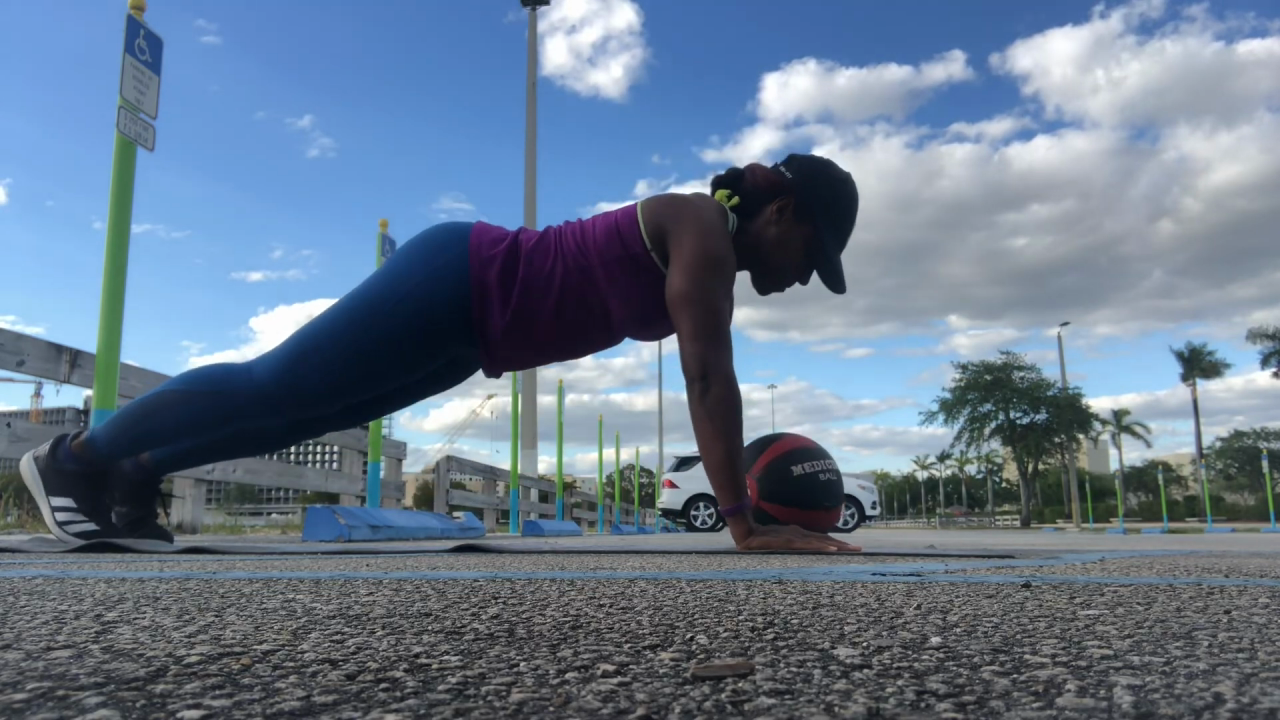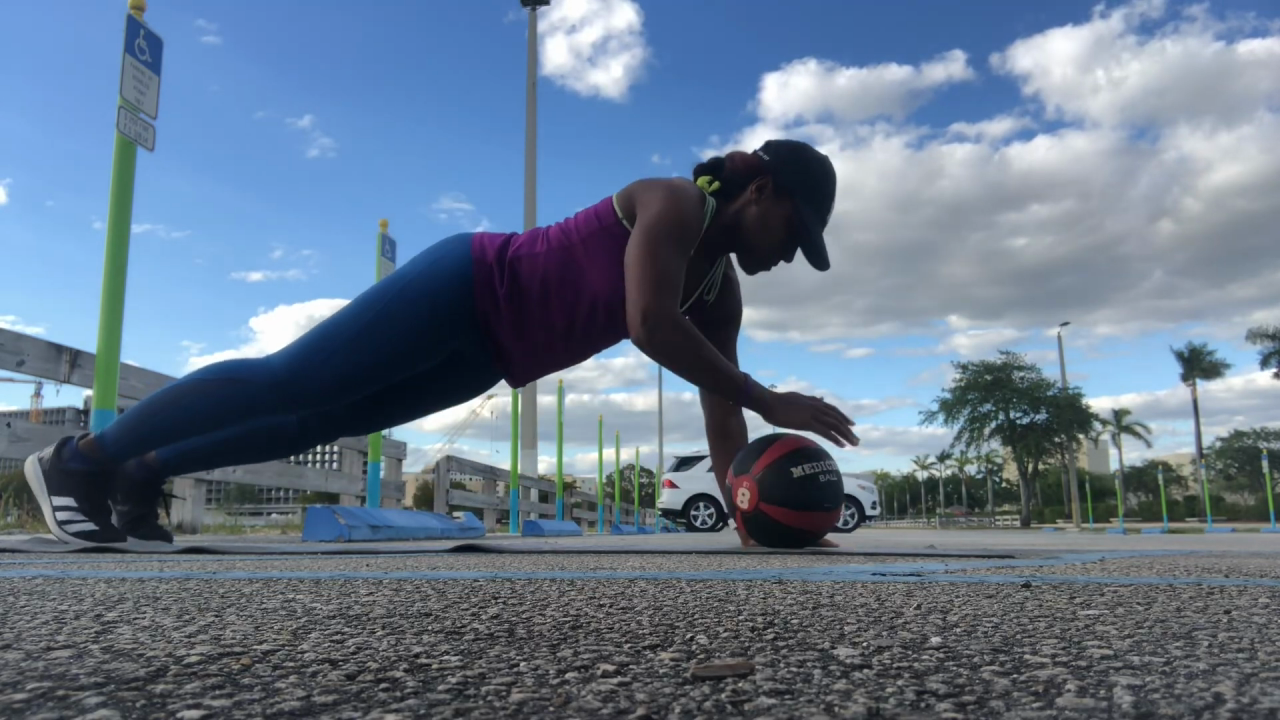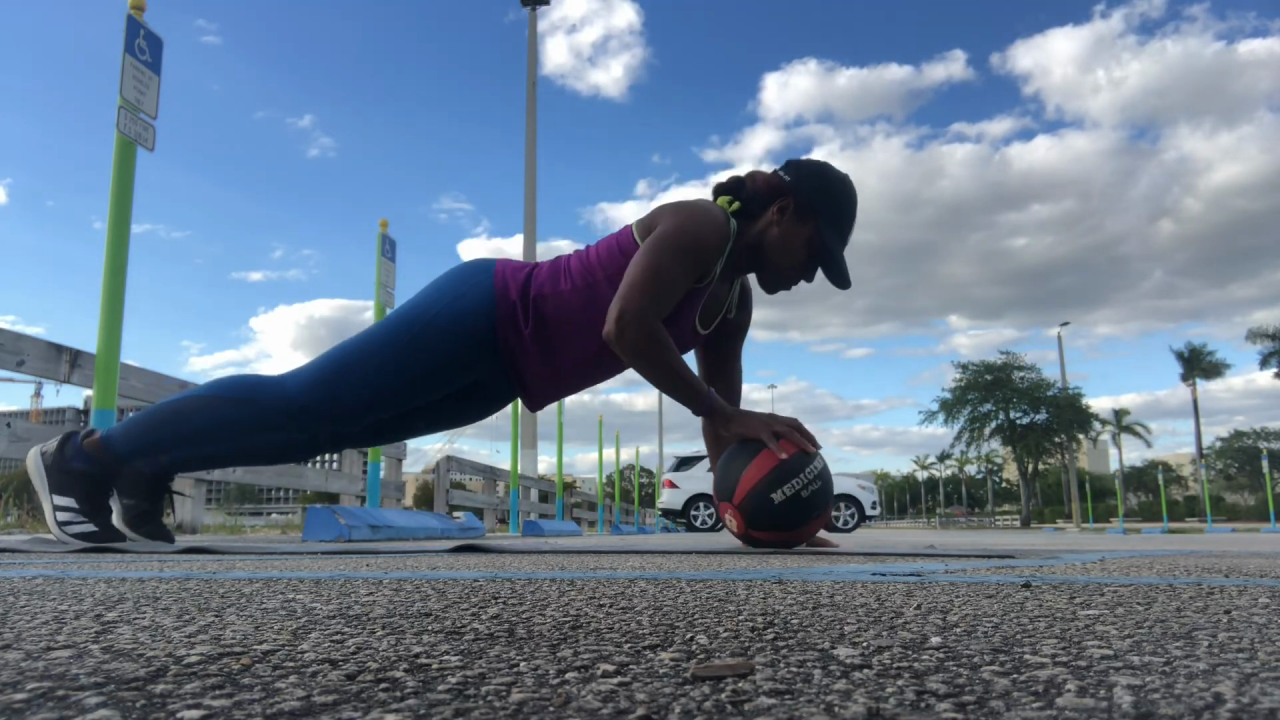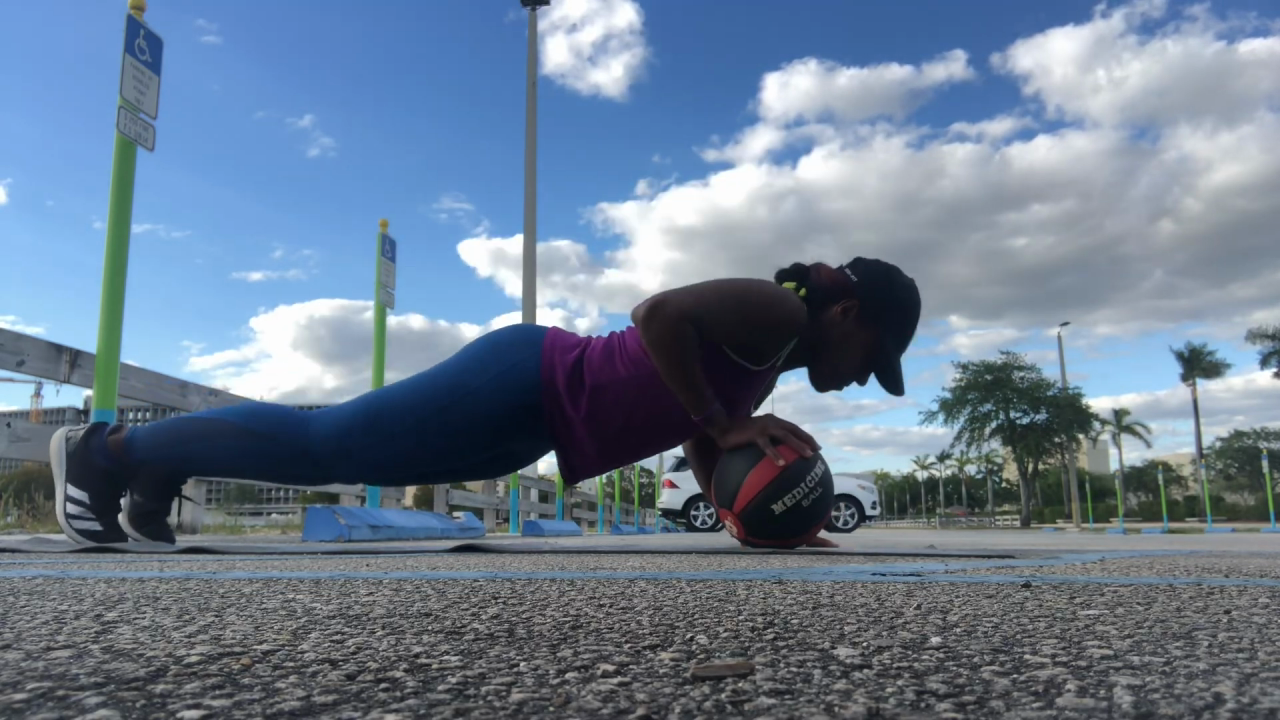
dt=0.4s
person 1, frame 1
left shoulder: (713, 276)
right shoulder: (701, 228)
left elbow: (715, 396)
right elbow: (708, 381)
left wrist: (747, 500)
right wrist: (743, 522)
left hip: (471, 333)
right hip: (452, 280)
left knee: (309, 411)
right knee: (272, 386)
left ankle: (136, 475)
right ankle: (73, 457)
person 1, frame 2
left shoulder: (720, 285)
right shoulder: (674, 202)
left elbow: (718, 403)
right elbow: (651, 326)
right wrist: (769, 399)
left hip: (487, 353)
right hip: (463, 288)
left knee: (320, 418)
right knee: (281, 384)
left ankle: (141, 475)
right ankle: (79, 460)
person 1, frame 3
left shoulder: (733, 298)
right shoulder: (702, 227)
left elbow: (716, 412)
right elbow: (625, 330)
right wrist: (723, 414)
left hip: (499, 371)
right hip: (483, 317)
left knee: (324, 430)
right knee: (293, 403)
left ankle: (149, 474)
right ankle: (81, 457)
person 1, frame 4
left shoulder: (772, 360)
right shoulder: (778, 315)
left elbow: (703, 459)
right elbow: (656, 313)
right wrist: (720, 421)
left hip: (534, 416)
right hip: (523, 387)
left knee: (337, 450)
right knee: (316, 443)
left ankle: (161, 472)
right ankle: (105, 449)
